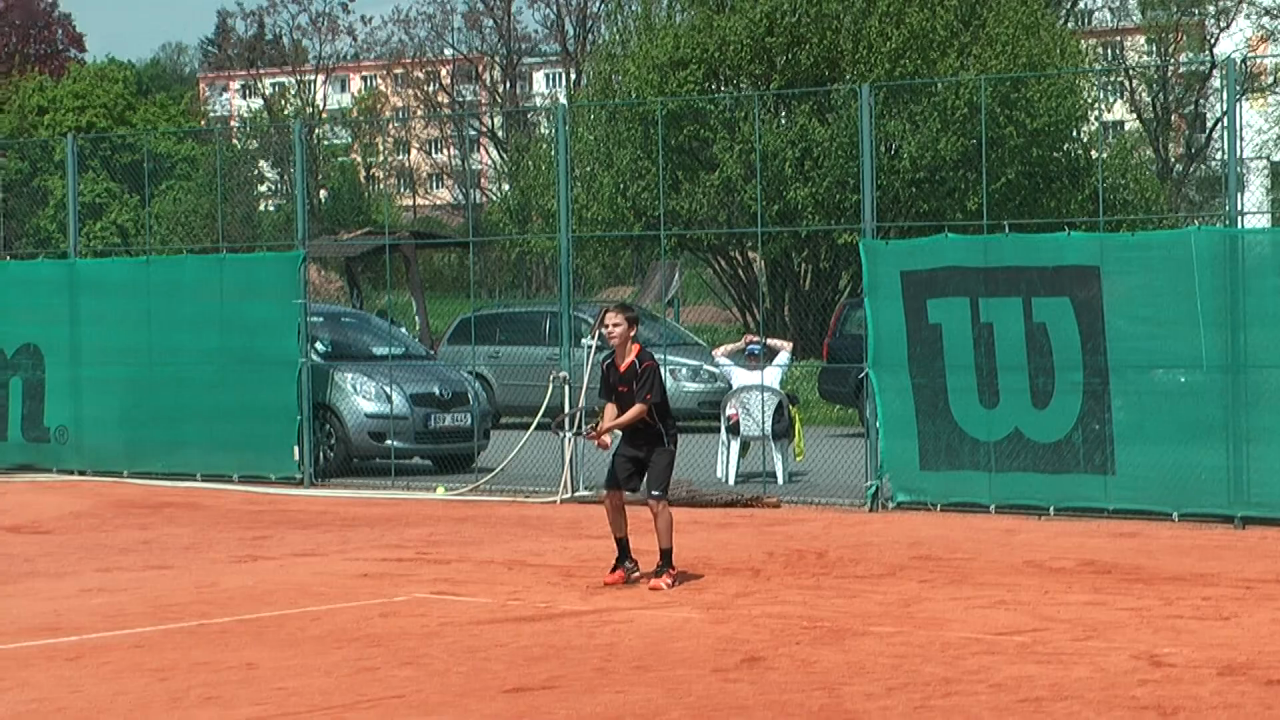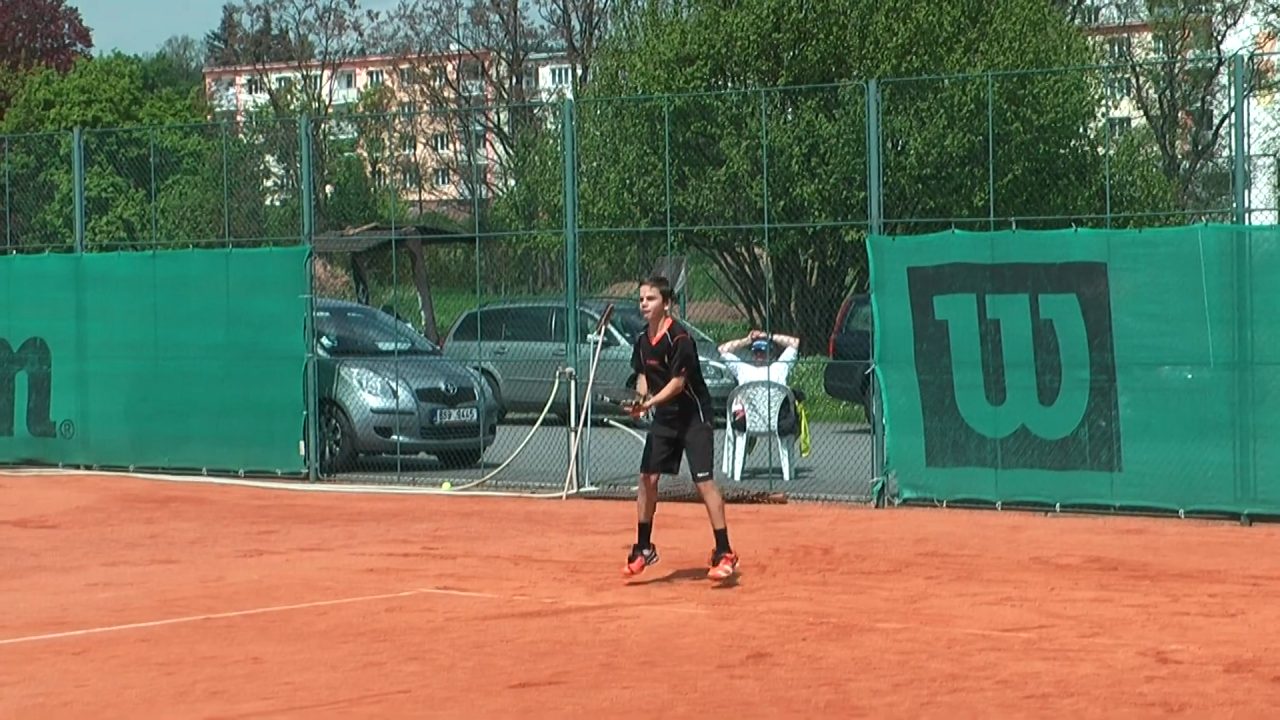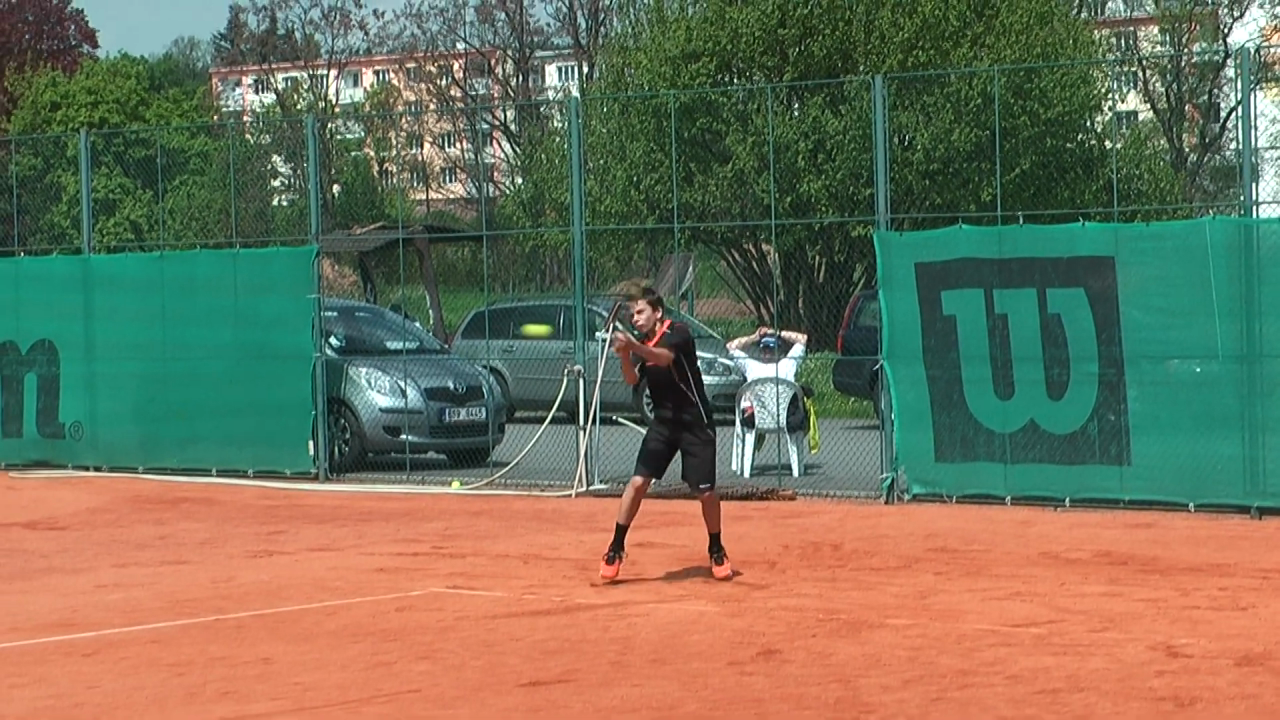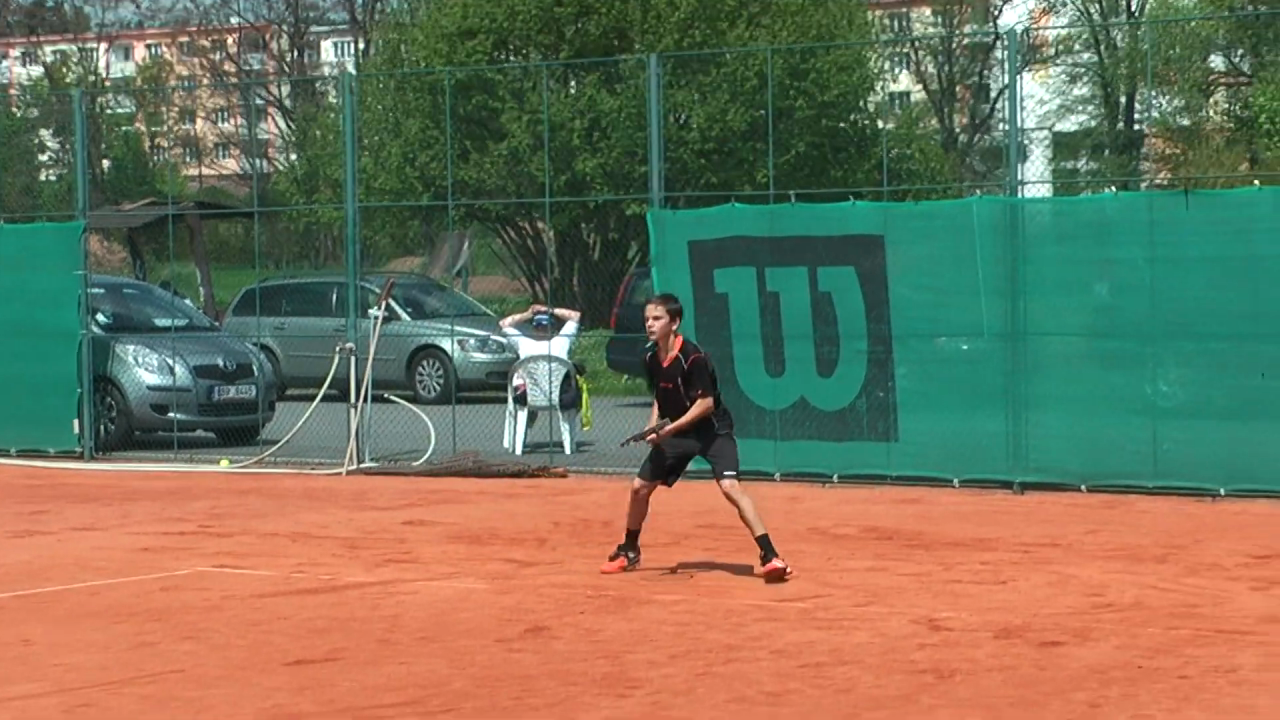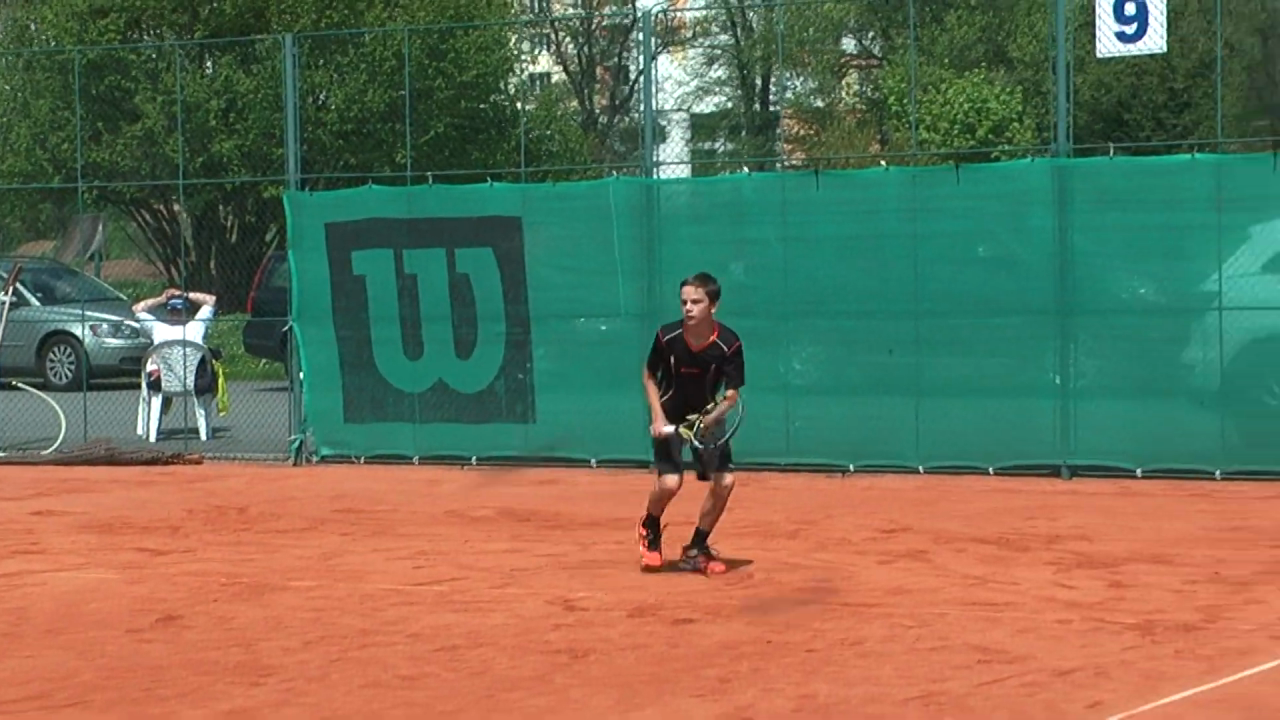
dt=1s
person 1, frame 1
left shoulder: (646, 363)
right shoulder: (608, 364)
left elbow: (641, 407)
right elbow: (611, 402)
left wrist: (607, 427)
right wrist: (605, 433)
left hip: (659, 438)
right hip: (631, 438)
left knee: (656, 500)
right knee: (612, 495)
left ankle: (667, 567)
right ankle: (626, 561)
person 1, frame 2
left shoulder: (680, 338)
right shoulder: (641, 338)
left elbow: (678, 382)
left wrist: (647, 404)
right wrist: (641, 401)
left hip: (692, 416)
right hip: (663, 416)
left knee: (703, 481)
right knee: (648, 479)
left ankle: (724, 552)
right ankle: (644, 548)
person 1, frame 3
left shoulder: (679, 334)
right shoulder: (640, 344)
left elbow: (666, 357)
right elbow: (630, 376)
left wrist: (633, 344)
right wrist: (624, 349)
left hip: (695, 423)
right hip: (663, 423)
left knee: (706, 492)
right knee: (637, 484)
left ankle: (717, 551)
right ankle: (615, 551)
person 1, frame 4
left shoulder: (692, 357)
right shoulder: (650, 358)
left elbow: (705, 402)
left wrist: (672, 427)
right wrist: (654, 426)
left hip: (714, 430)
right hip: (675, 433)
left knee: (731, 487)
right knee: (639, 488)
left ankle: (770, 556)
right ankle: (628, 551)
person 1, frame 5
left shoulder: (728, 343)
right shoulder: (666, 337)
left elbow: (732, 392)
right elbow: (649, 376)
left wrist: (715, 415)
right wrist: (656, 416)
left hip: (705, 416)
right hip: (670, 416)
left knee: (723, 481)
right knee: (669, 482)
left ankle: (696, 548)
right ankle: (650, 527)
